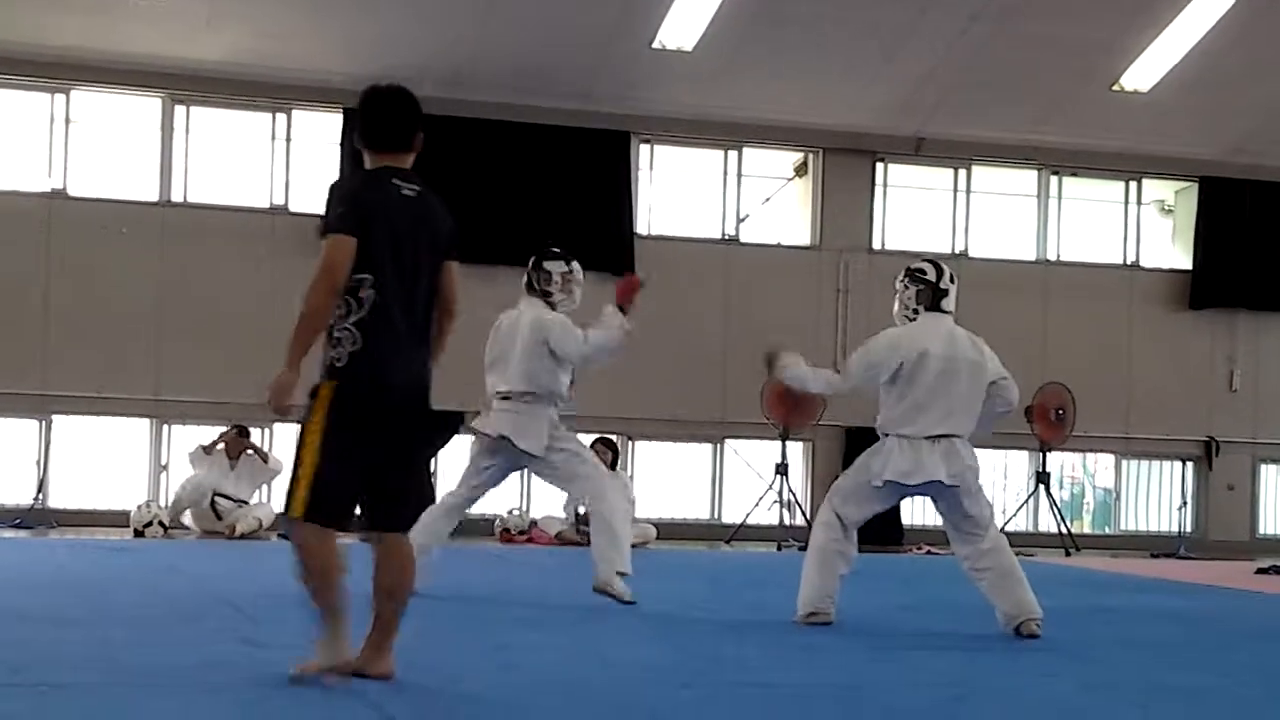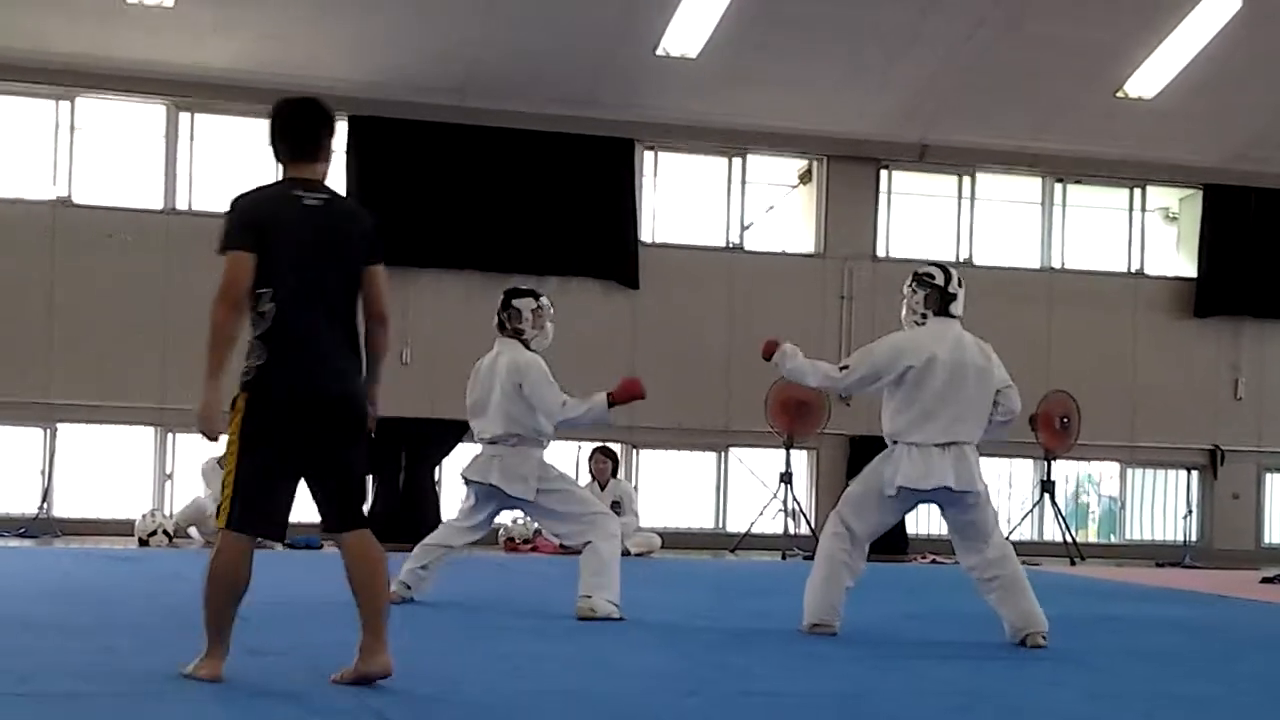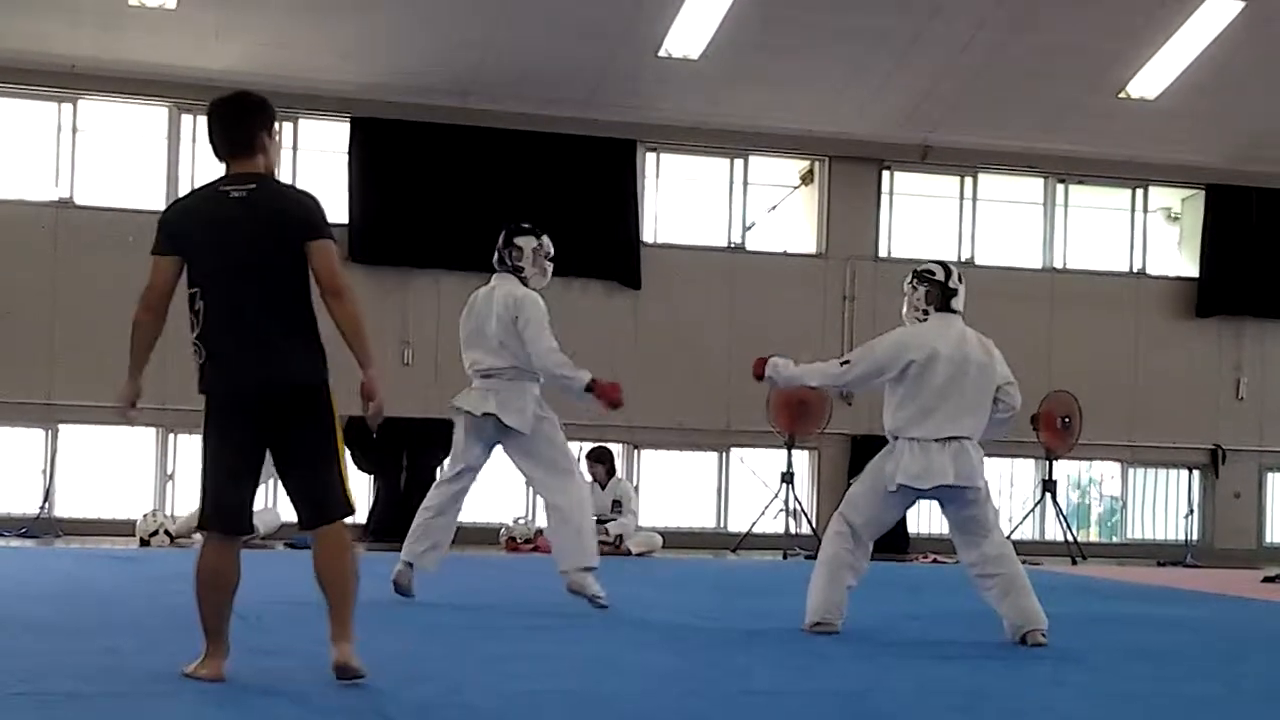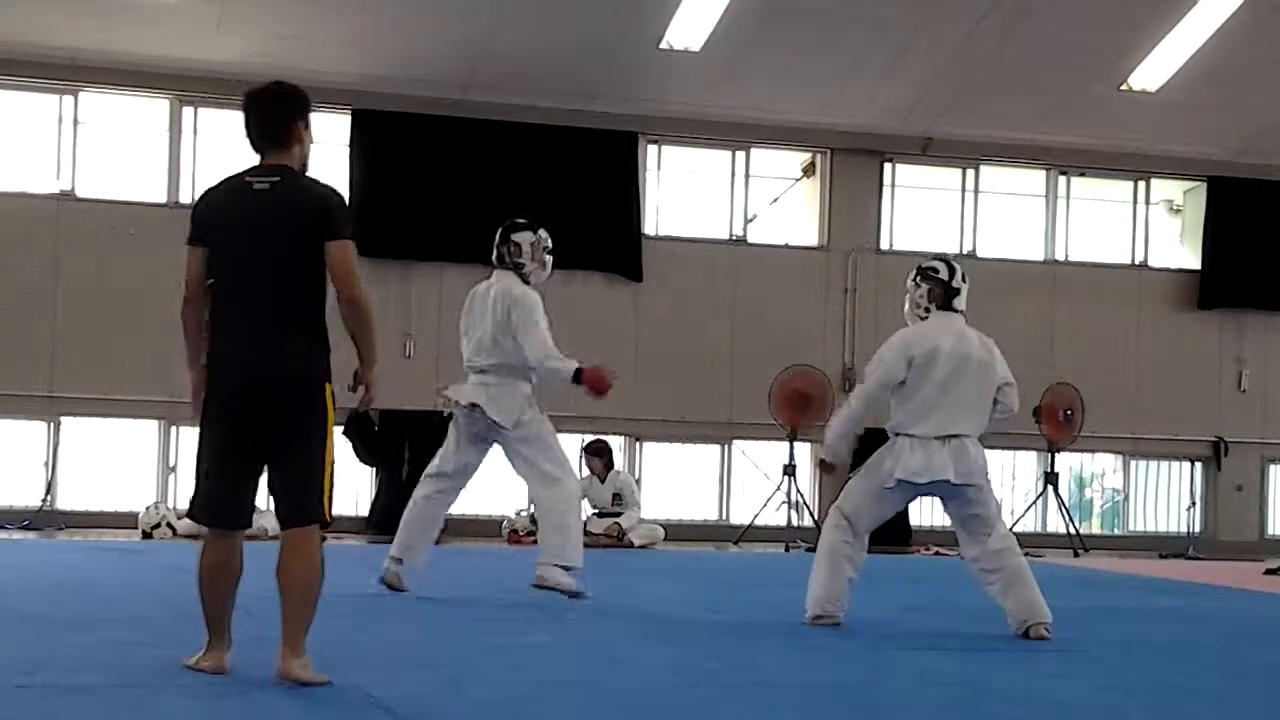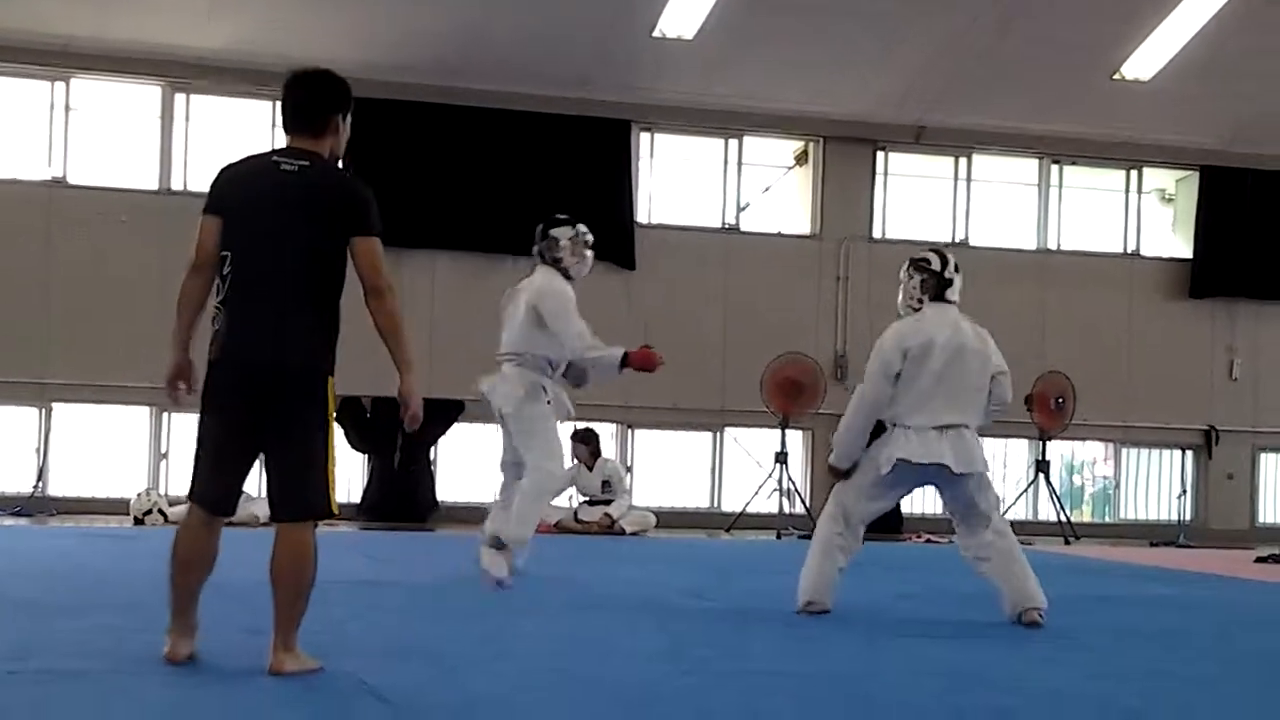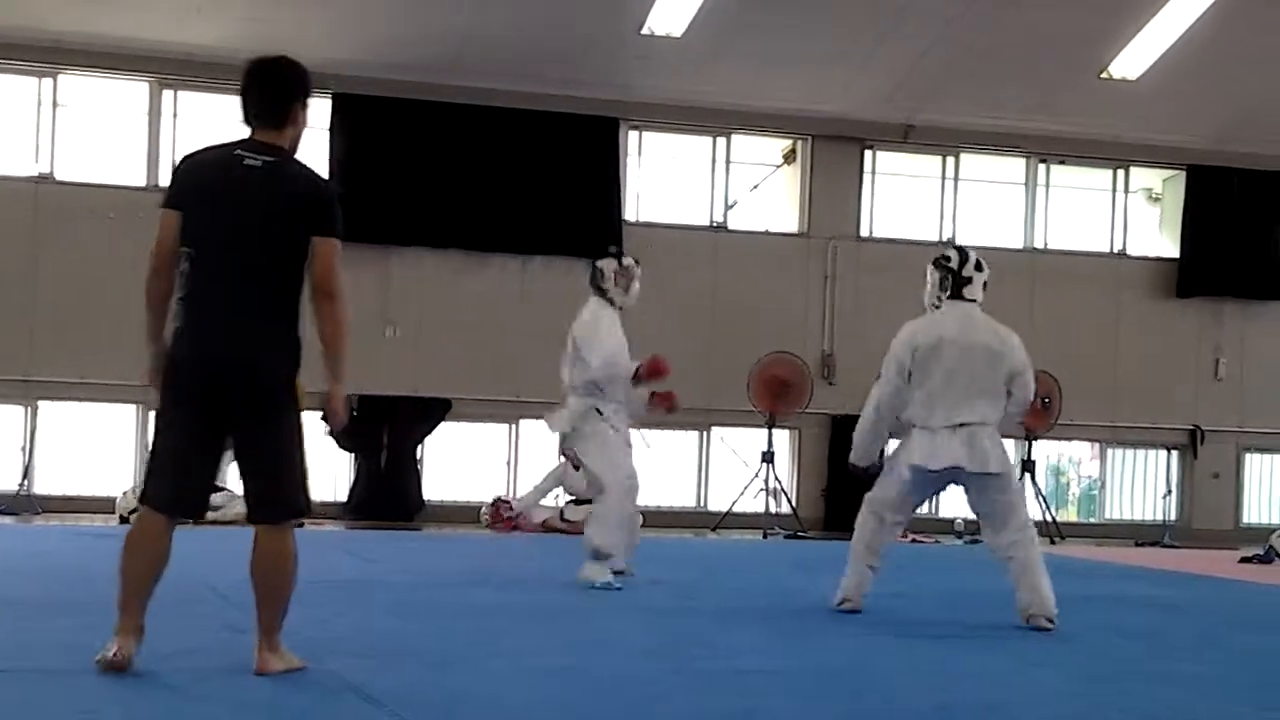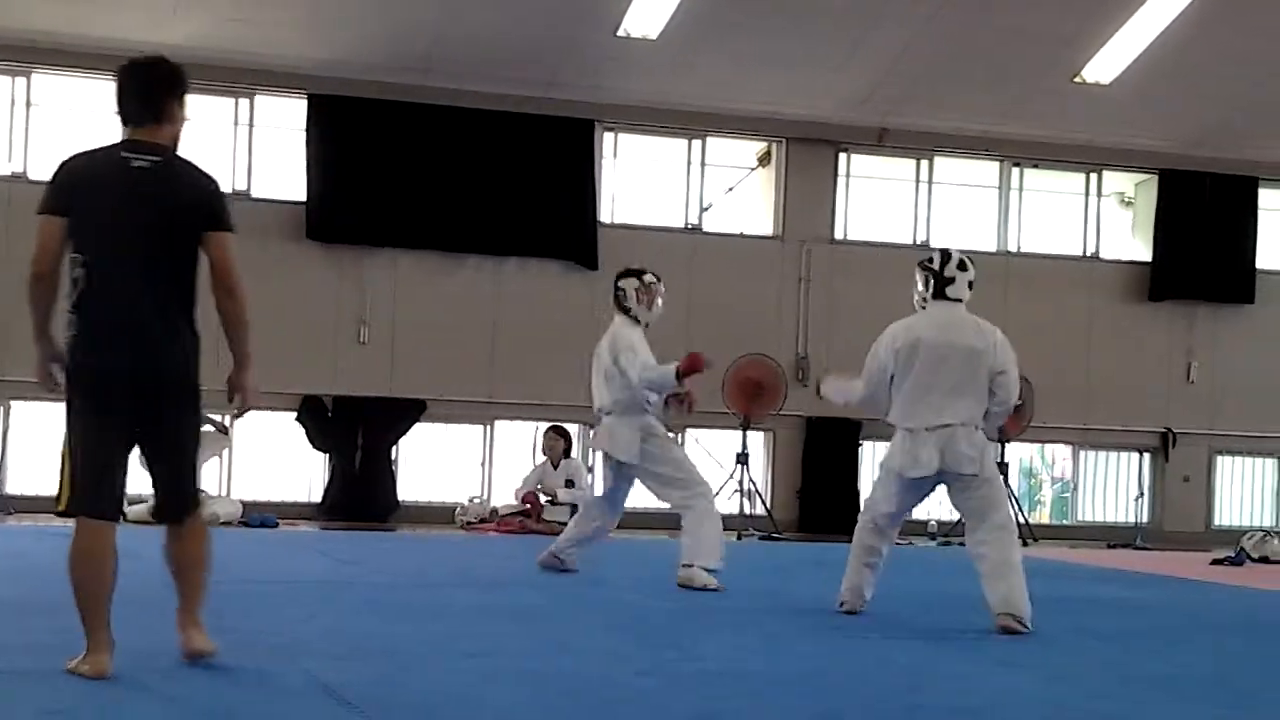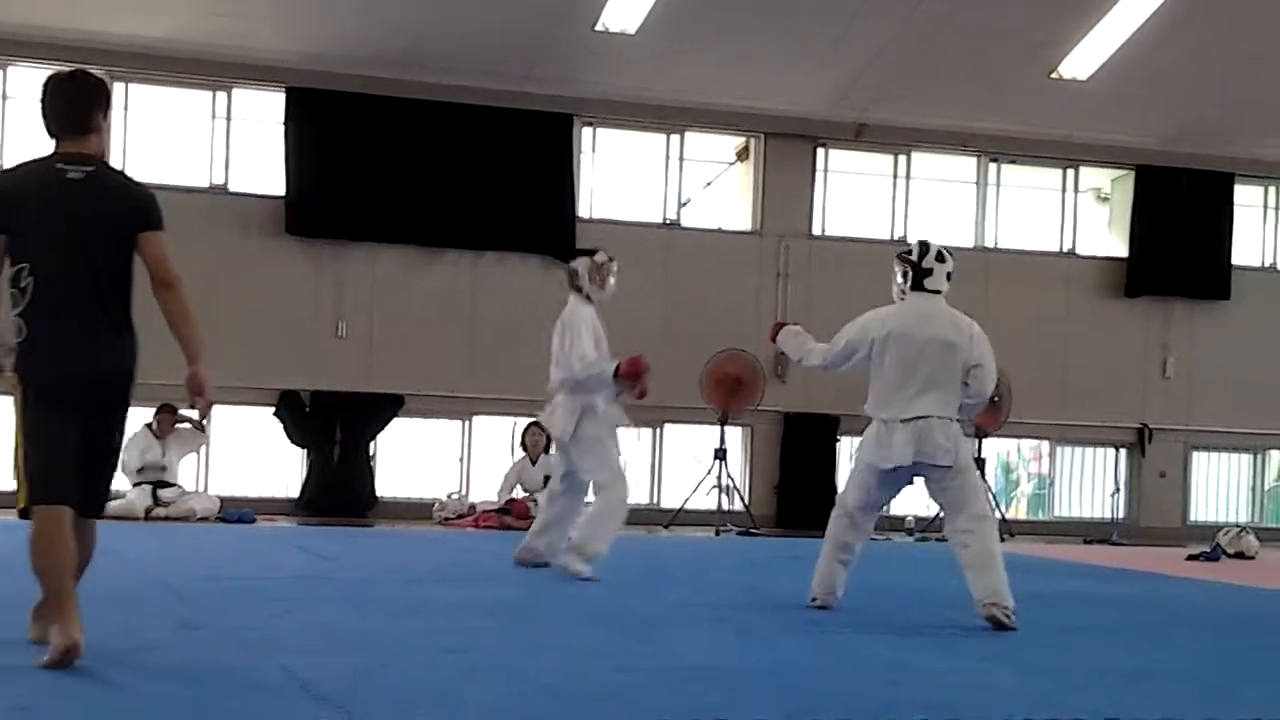
dt=0.4s
person 1, frame 1
left shoulder: (353, 193)
right shoulder: (437, 211)
left elbow: (330, 284)
right elbow: (446, 309)
left wrist: (291, 365)
left hip: (355, 377)
right hip: (410, 383)
left knee: (309, 516)
right knee: (390, 525)
left ankle: (334, 638)
right ankle: (378, 651)
person 1, frame 2
left shoulder: (255, 208)
right shoulder: (355, 220)
left elbow: (231, 299)
right elbow: (378, 314)
left wrist: (212, 385)
right wrist: (368, 382)
left hip: (272, 391)
right hip: (338, 393)
left knee: (238, 528)
right knee: (352, 524)
left ankle: (212, 655)
right ankle: (374, 650)
person 1, frame 3
left shoulder: (183, 215)
right shoulder: (299, 206)
left elbow: (152, 306)
right elbow: (336, 292)
left wrist: (134, 376)
right wrist: (368, 370)
left hip: (230, 390)
right hip: (301, 386)
left knee: (222, 530)
right knee: (327, 516)
left ankle: (214, 654)
right ankle: (343, 639)
person 1, frame 4
left shoulder: (213, 202)
right shoulder: (323, 202)
left elbow: (194, 297)
right elbow: (351, 296)
left wrist: (198, 368)
right wrist: (368, 365)
left hip: (231, 380)
right hip: (300, 380)
left knee: (224, 524)
right knee: (301, 523)
left ankle: (216, 648)
right ankle: (293, 653)
person 1, frame 5
left shoulder: (234, 179)
right shoulder: (348, 194)
left elbow: (201, 271)
right elbow: (378, 290)
left wrist: (180, 349)
right wrist: (406, 375)
left hip: (233, 364)
right hip: (304, 372)
left knee: (205, 504)
right knee: (297, 516)
left ankle: (180, 633)
right ankle: (285, 648)
person 1, frame 6
left shoulder: (194, 170)
right shoulder: (312, 191)
left elbow: (162, 267)
right elbow: (327, 293)
left wrist: (157, 345)
right wrist: (336, 381)
left hip: (194, 362)
right hip: (267, 371)
left knee: (159, 505)
right knee: (275, 518)
left ankle: (125, 635)
right ankle: (270, 648)
person 1, frame 7
left shoulder: (74, 175)
right shoulder: (198, 187)
left elbow: (42, 272)
right elbow: (227, 287)
left wrist: (45, 342)
right wrist: (242, 365)
left hip: (96, 364)
right hip: (172, 368)
left knee: (94, 512)
right knee: (183, 508)
left ankle: (97, 649)
right ankle: (191, 625)
person 1, frame 8
right shoulder: (131, 196)
right elbow: (165, 284)
right wrist: (196, 363)
right hip: (109, 367)
left knee: (51, 504)
right knee: (85, 505)
left ankle: (65, 623)
right ankle: (52, 613)
person 2, frame 1
left shoulder: (897, 341)
right shoulder: (975, 347)
left elbow: (841, 383)
right elbow: (1005, 397)
left wrist: (788, 366)
left hip: (899, 455)
right hip: (953, 458)
left knee: (837, 517)
right knee: (981, 537)
left ankle: (816, 606)
right ankle: (1024, 616)
person 2, frame 2
left shoulder: (905, 345)
right shoulder: (982, 352)
left elbow: (840, 378)
right elbow: (1008, 406)
left wrist: (786, 356)
left hip: (906, 463)
right hip: (959, 466)
left knee: (845, 530)
right knee: (987, 548)
left ankle: (820, 617)
right ankle: (1030, 628)
person 2, frame 3
left shoulder: (907, 341)
right shoulder: (984, 348)
left elbow: (842, 373)
right elbow: (1010, 402)
left wrist: (777, 369)
left hip: (908, 458)
right hip: (961, 461)
left knee: (849, 529)
right knee: (987, 543)
left ankle: (824, 616)
right ankle: (1030, 625)
person 2, frame 4
left shoulder: (909, 340)
right shoulder: (985, 347)
left elbow: (866, 397)
right elbow: (1007, 404)
left wrist: (833, 447)
left hip: (908, 455)
right hip: (962, 458)
left knee: (846, 522)
right knee: (991, 539)
left ankle: (825, 609)
right ankle: (1034, 619)
person 2, frame 5
left shoulder: (903, 333)
right shoulder: (980, 338)
left elbow: (870, 399)
right elbow: (1000, 396)
left wrist: (842, 455)
left hip: (905, 446)
right hip: (961, 448)
left knee: (843, 514)
right knee: (987, 531)
left ankle: (814, 596)
right ankle: (1028, 604)
person 2, frame 6
left shoulder: (917, 332)
right shoulder: (1003, 338)
left elbow: (886, 399)
right elbow: (1022, 396)
left wrist: (863, 452)
left hip: (926, 445)
right hip: (981, 446)
left knee: (879, 515)
right knee: (1013, 529)
left ankle: (852, 593)
right ankle: (1039, 608)
person 2, frame 7
left shoulder: (901, 333)
right shoulder: (989, 336)
left elbow: (869, 394)
right elbow: (1005, 397)
left wrist: (831, 387)
left hip: (913, 446)
right hip: (966, 446)
left knee: (877, 521)
right knee: (992, 529)
left ankle: (852, 597)
right ankle: (1010, 609)
person 2, frame 8
left shoulder: (878, 321)
right shoulder: (966, 328)
left elbow: (828, 357)
right elbow: (981, 388)
left wrist: (787, 337)
left hip: (889, 437)
right hip: (942, 437)
left knee: (852, 513)
right knee: (972, 520)
left ankle: (824, 592)
right ankle: (995, 601)
person 3, frame 1
left shoulder: (505, 321)
right shoulder: (549, 322)
right elbow: (589, 349)
right wrist: (619, 307)
left hip: (498, 423)
right hip: (536, 427)
left knee: (460, 496)
right knee: (606, 492)
right ankle: (611, 575)
person 3, frame 2
left shoulder: (483, 365)
right shoulder: (526, 363)
right elbow: (561, 412)
right wrist: (613, 398)
left hip: (487, 465)
right hip: (523, 467)
left knee: (458, 529)
right knee: (602, 525)
left ankle: (402, 585)
right ankle: (594, 599)
person 3, frame 3
left shoulder: (477, 299)
right shoulder: (525, 298)
right elbow: (546, 355)
right wrist: (595, 386)
left hip: (479, 400)
right hip: (518, 402)
left knee: (451, 483)
right knee: (566, 484)
left ankle: (408, 564)
right ankle: (580, 571)
person 3, frame 4
left shoulder: (477, 294)
right shoulder: (522, 296)
right elbow: (538, 353)
right wrist: (582, 375)
left hip: (474, 396)
right hip: (510, 399)
left knee: (440, 479)
right knee: (557, 481)
left ankle: (397, 562)
right ankle: (555, 565)
person 3, frame 5
left shoulder: (528, 287)
right shoulder: (554, 290)
right elbow: (576, 345)
left wrist: (569, 370)
right wrist: (628, 359)
left hip: (516, 386)
right hip: (528, 389)
left knee: (522, 469)
right knee: (545, 473)
left ankle: (501, 542)
right ankle: (498, 543)
person 3, frame 6
left shoulder: (606, 319)
right shoulder: (596, 318)
right elbow: (605, 368)
left wrist: (651, 398)
right wrist: (639, 372)
left hip: (605, 418)
right hip: (589, 417)
left knee: (620, 488)
right knee: (623, 483)
left ankle: (608, 556)
right ankle: (597, 562)
person 3, frame 7
left shoulder: (622, 335)
right shoulder: (626, 336)
right elbow: (644, 375)
left wrist: (672, 394)
right wrist: (680, 371)
left hip: (619, 431)
right hip: (637, 432)
left knee: (608, 506)
right knee: (696, 494)
left ankle: (559, 553)
right ankle: (694, 567)
person 3, frame 8
left shoulder: (578, 314)
right shoulder: (579, 315)
right elbow: (582, 367)
left wrist: (625, 382)
right wrist: (620, 370)
left hip: (575, 411)
right hip: (582, 412)
left knee: (570, 485)
right knee: (613, 488)
left ankle: (534, 548)
right ankle: (576, 551)
